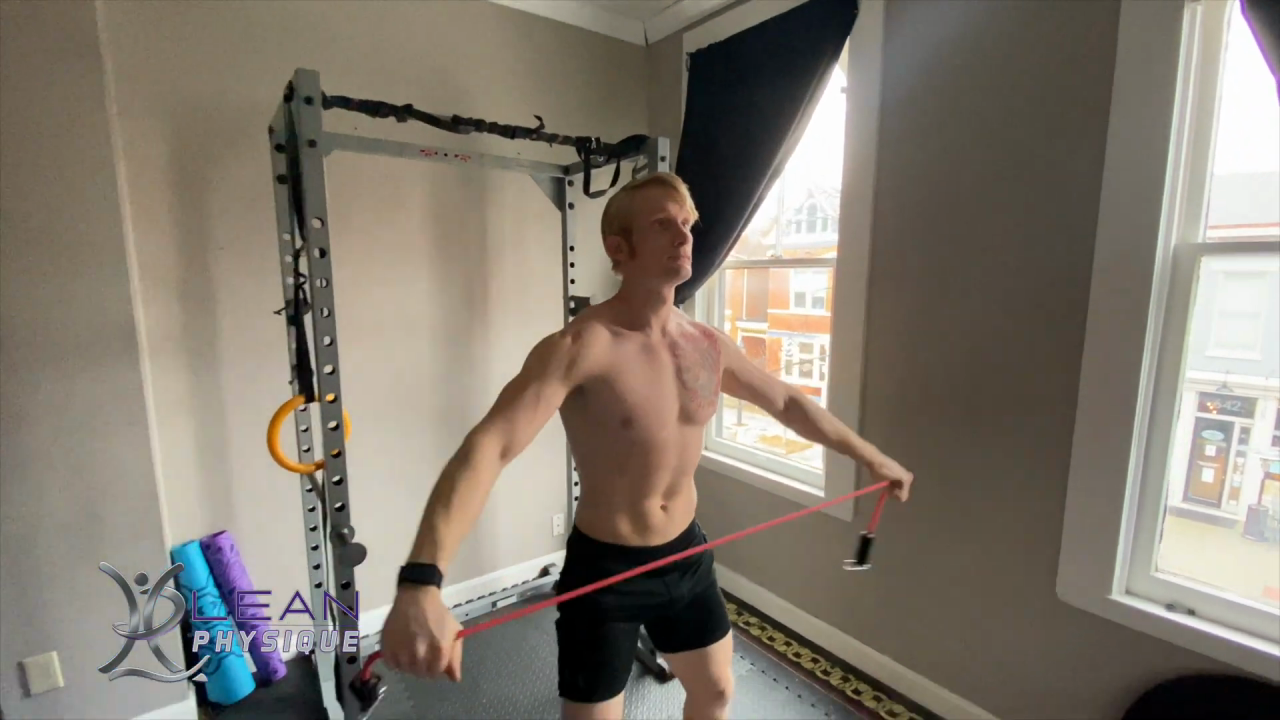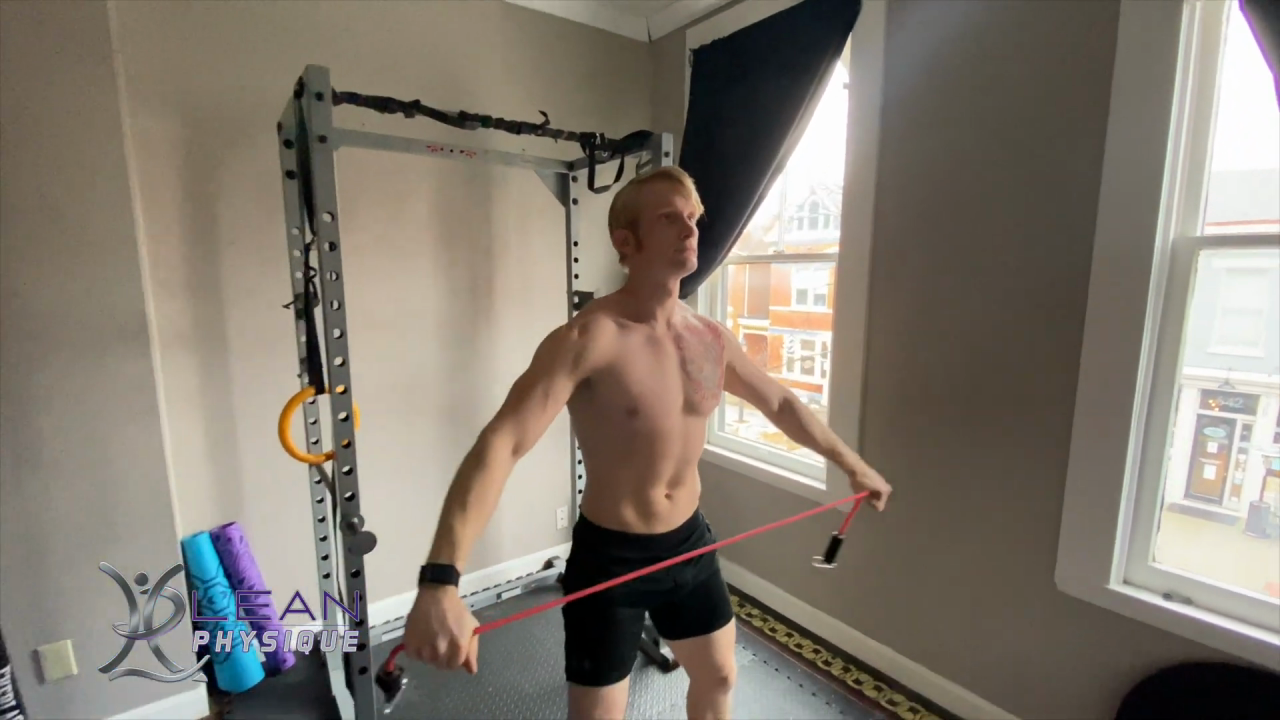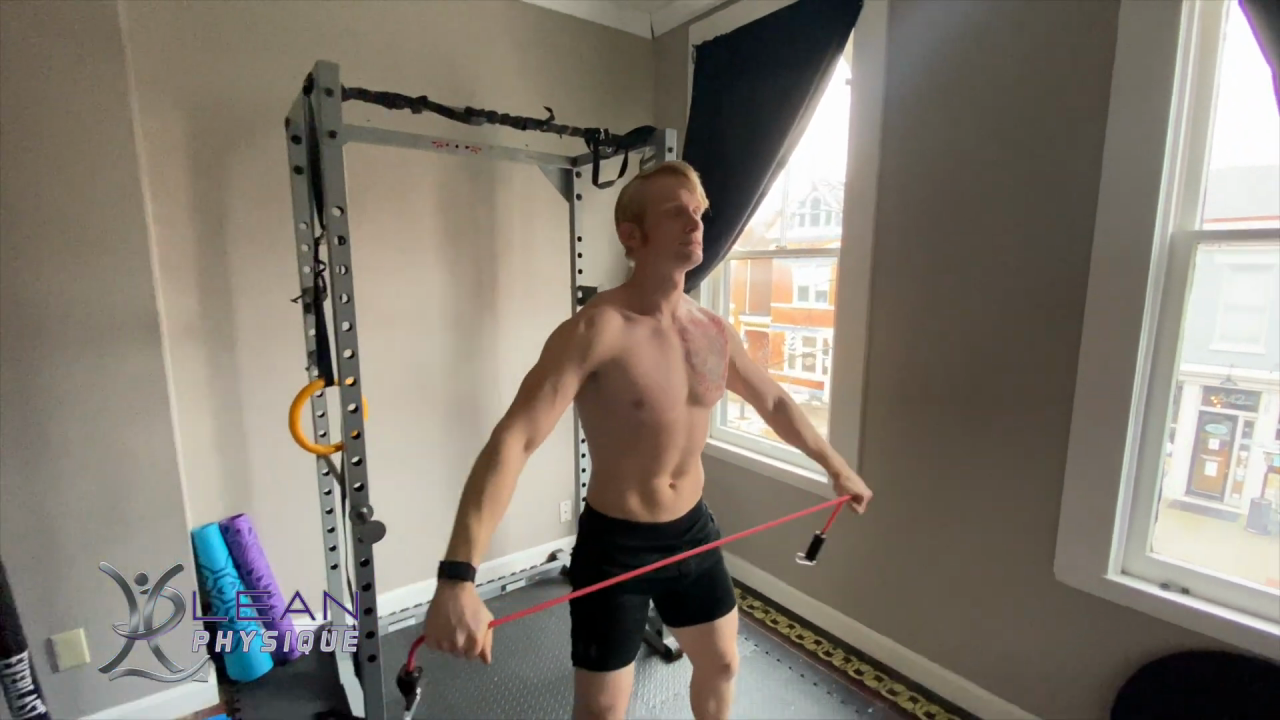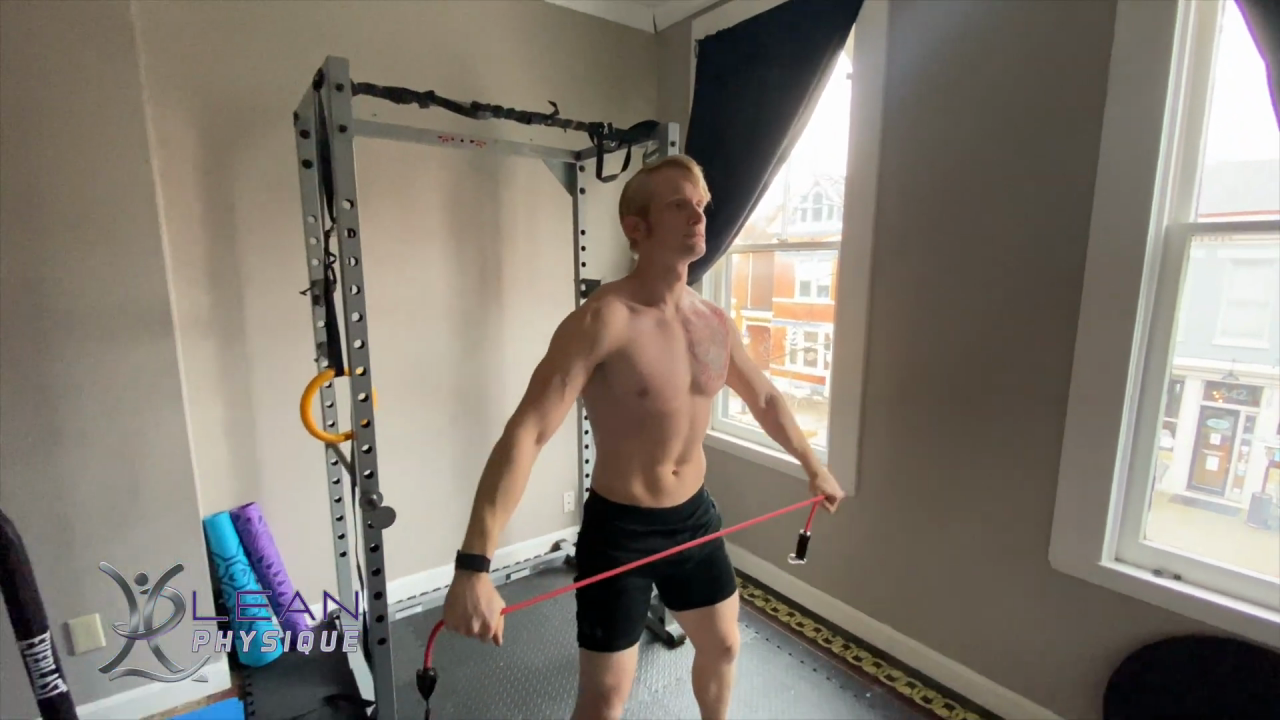
dt=0.1s
person 1, frame 1
left shoulder: (709, 344)
right shoulder: (579, 348)
left elbow: (788, 402)
right elbow: (487, 447)
left wrist: (870, 457)
right wrist: (421, 583)
left hip: (684, 557)
right hip: (604, 569)
person 1, frame 2
left shoulder: (711, 339)
right shoulder: (587, 339)
left elbow: (782, 403)
right elbow: (500, 445)
left wrist: (853, 465)
right wrist: (439, 583)
left hip: (688, 544)
right hip: (609, 557)
person 1, frame 3
left shoulder: (715, 330)
right shoulder: (593, 332)
left elbow: (774, 401)
right elbow: (511, 442)
left wrist: (837, 467)
right wrist: (458, 578)
left hip: (693, 533)
right hip: (615, 545)
left knee: (721, 662)
person 1, frame 4
left shoulder: (715, 322)
right shoulder: (599, 322)
left elbow: (766, 399)
right elbow: (524, 436)
left wrist: (814, 467)
right wrist: (474, 568)
left hip: (695, 518)
right hip: (619, 530)
left knee: (723, 646)
